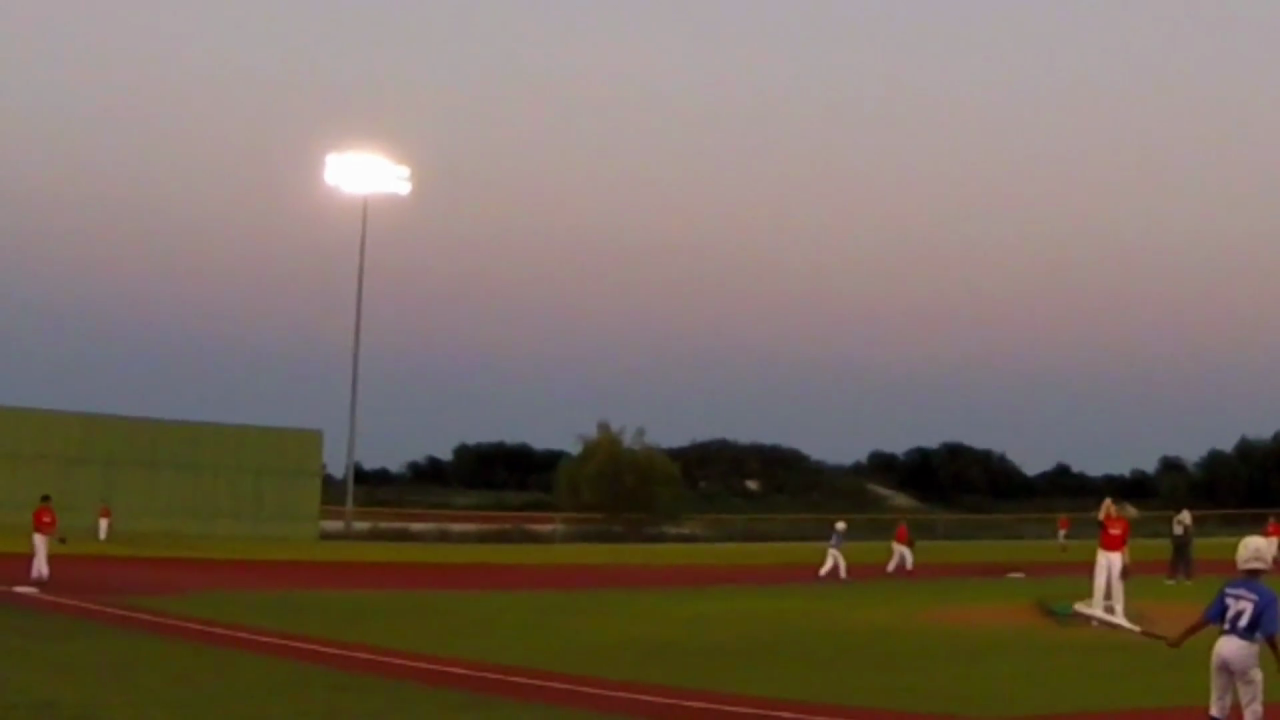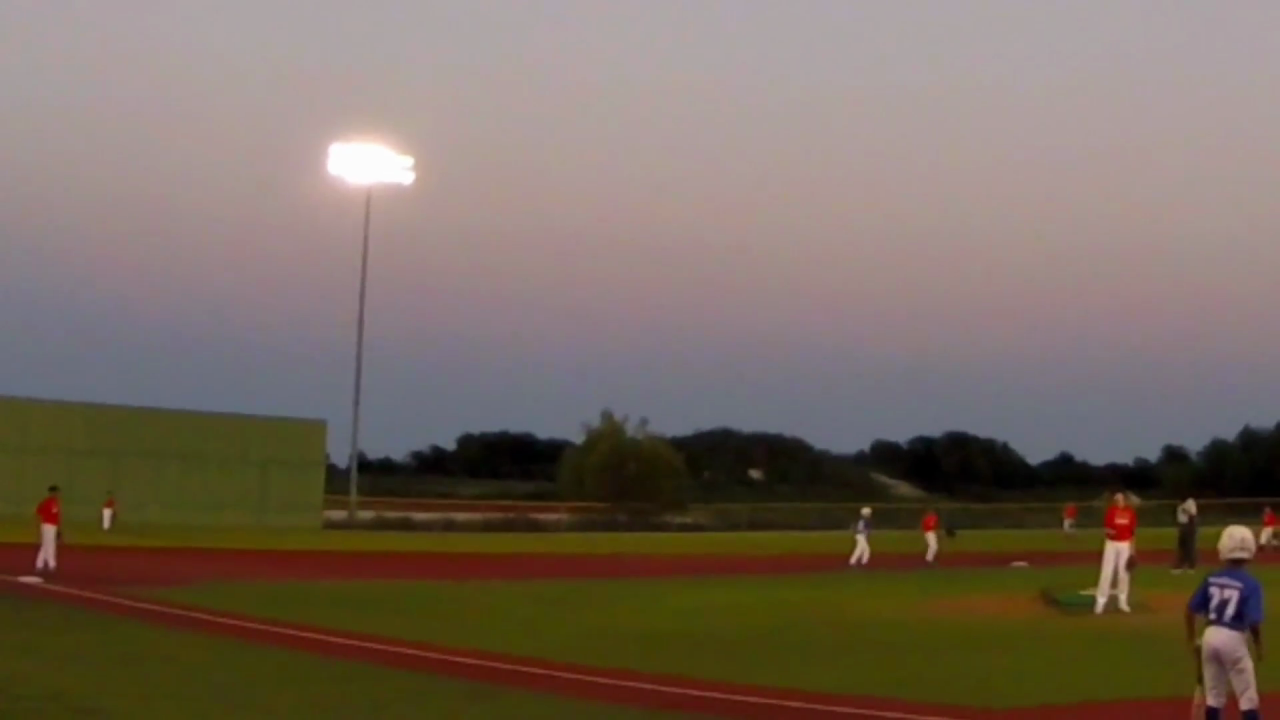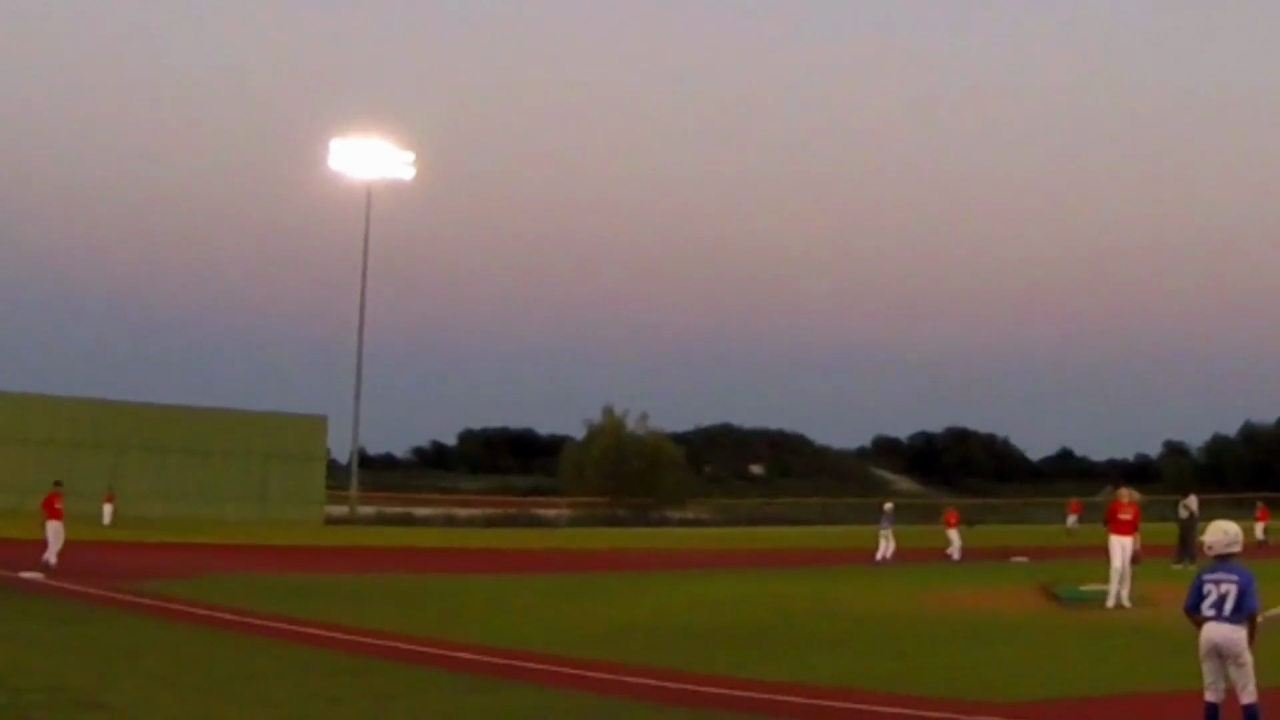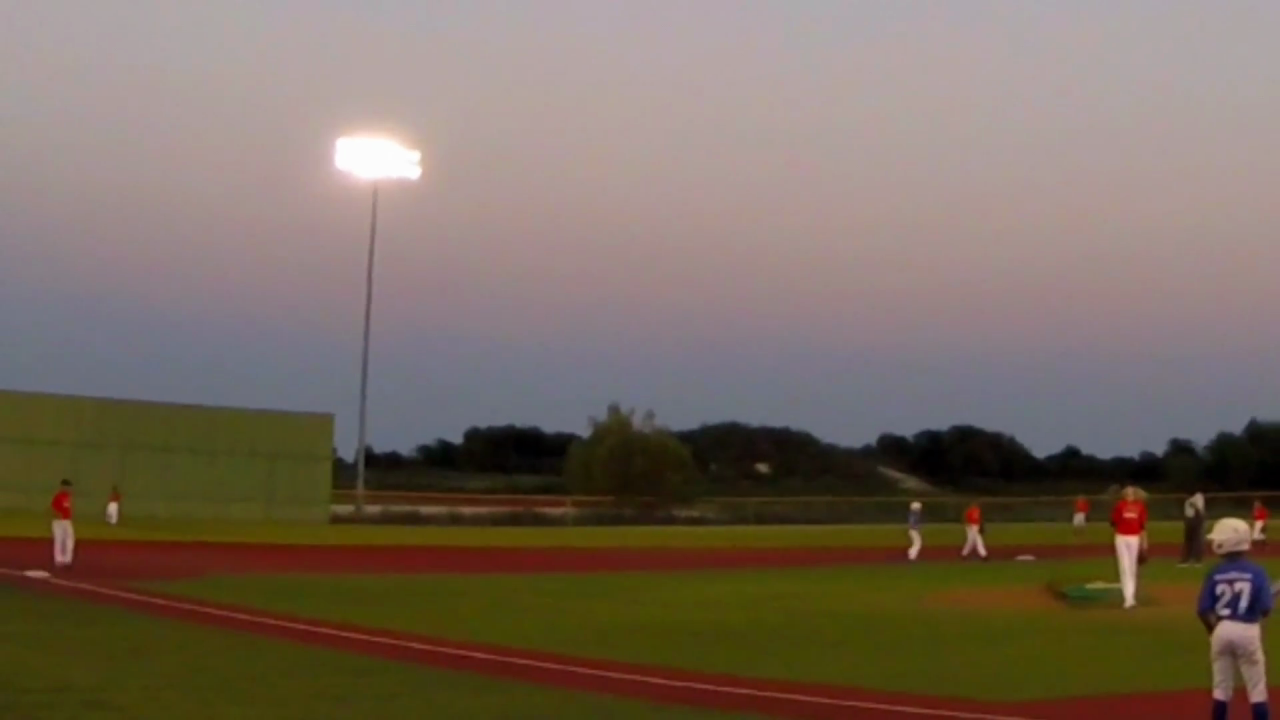
dt=0.3s
person 1, frame 1
left shoulder: (1228, 588)
left elbow: (1206, 619)
left wrist: (1181, 638)
left hip: (1221, 646)
right hip: (1244, 651)
left knee: (1218, 705)
person 1, frame 2
left shoulder: (1211, 578)
right shoulder: (1250, 584)
left elbow: (1191, 609)
right elbow: (1253, 622)
left wrist: (1192, 641)
right wrist: (1258, 647)
left hip: (1210, 636)
right hip: (1234, 640)
left knee: (1214, 694)
right knee: (1247, 697)
person 1, frame 3
left shoulder: (1204, 574)
right shoulder: (1244, 575)
left elbow: (1189, 609)
right elbow: (1251, 612)
right wrist: (1251, 636)
left hip: (1208, 632)
right hip: (1234, 634)
left knee: (1212, 689)
right knee: (1247, 691)
person 1, frame 4
left shoulder: (1215, 573)
right shoulder: (1256, 572)
left elbow: (1203, 610)
right elbow: (1266, 608)
left wrist: (1212, 631)
right wrist: (1255, 615)
left hip: (1222, 630)
right hip: (1248, 631)
left knee: (1221, 687)
right knee: (1257, 690)
